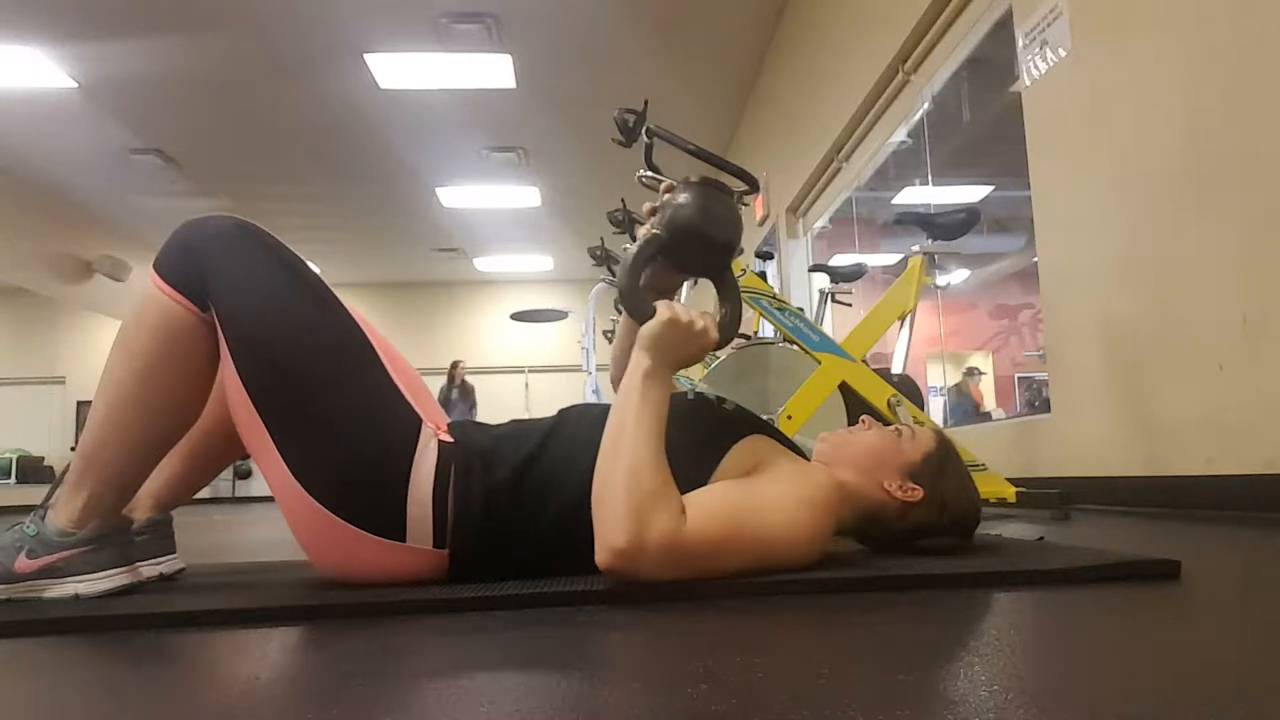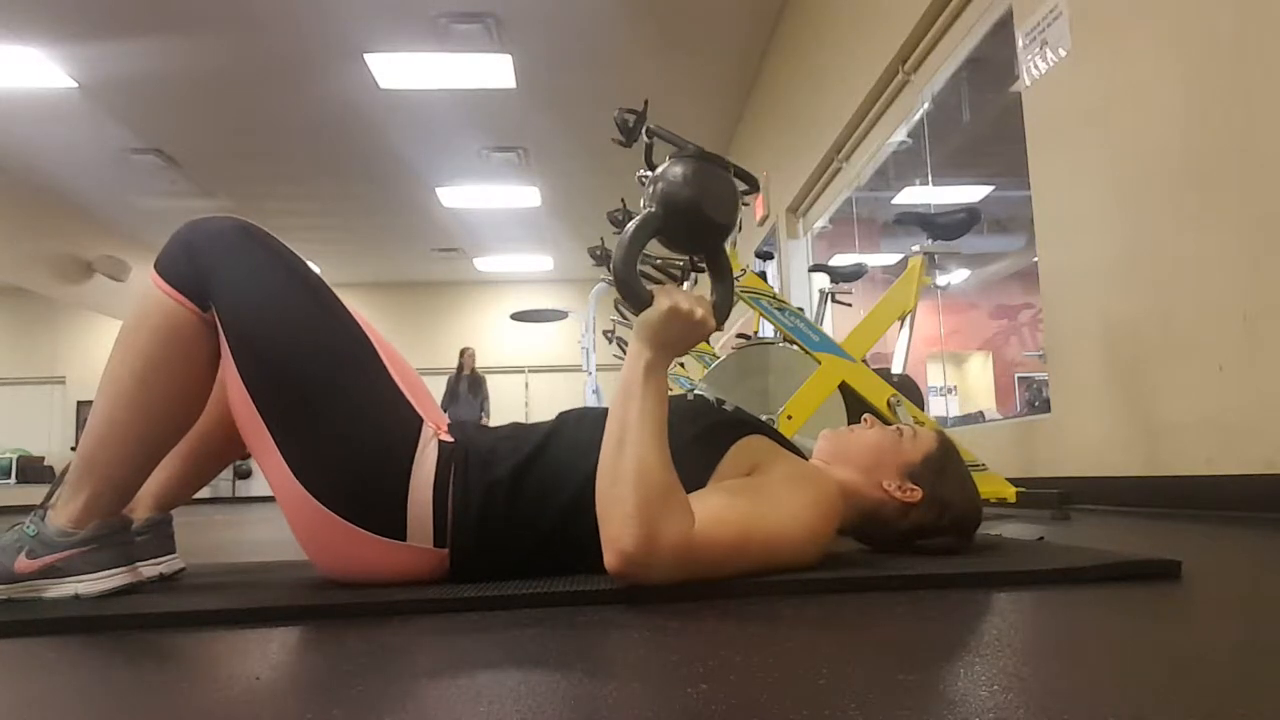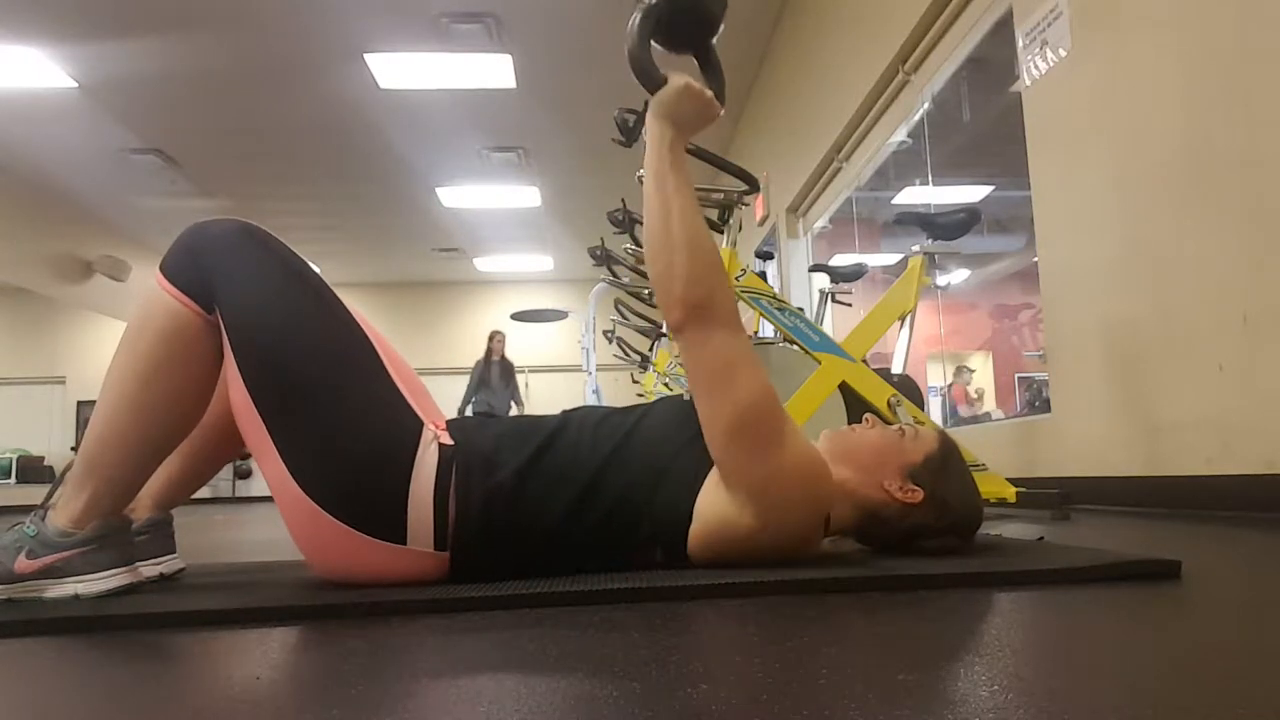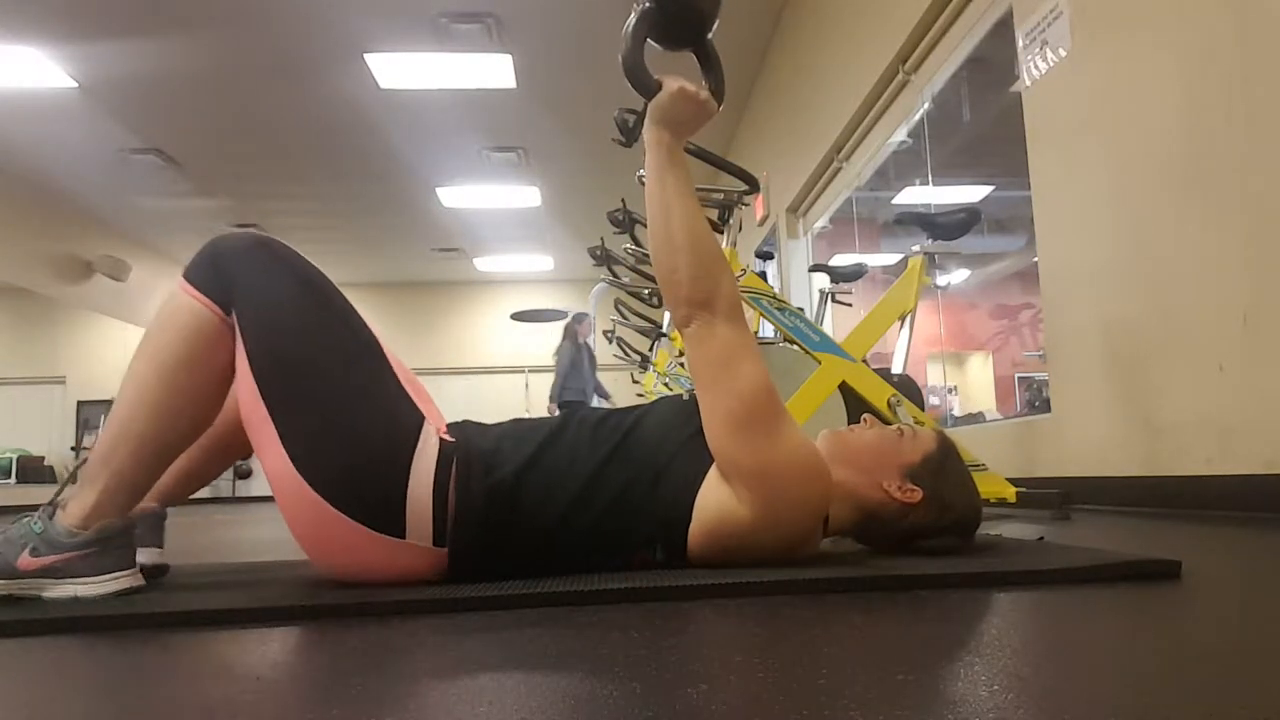
dt=1s
person 1, frame 1
left shoulder: (800, 505)
right shoulder: (780, 472)
left elbow: (626, 543)
right elbow: (637, 405)
left wrist: (654, 364)
right wrist: (660, 289)
left hip: (409, 507)
right hip: (437, 481)
left knee: (212, 252)
right knee: (254, 335)
right ankle: (122, 526)
person 1, frame 2
left shoulder: (802, 505)
right shoulder: (784, 478)
left elbow: (634, 547)
left wrist: (645, 355)
left hip: (409, 504)
right hip: (440, 479)
left knee: (213, 252)
right knee: (252, 341)
right ankle: (126, 523)
person 1, frame 3
left shoulder: (789, 496)
right shoulder: (778, 489)
left elbow: (698, 315)
right elbow: (703, 322)
left wrist: (665, 141)
left hip: (405, 506)
right hip: (438, 482)
left knee: (219, 254)
right knee: (246, 334)
right ankle: (123, 524)
person 1, frame 4
left shoulder: (788, 492)
right shoulder: (781, 507)
left elbow: (705, 311)
left wrist: (664, 144)
left hip: (412, 509)
right hip: (443, 499)
left knee: (240, 265)
right knee: (267, 351)
left ankle: (80, 532)
right ankle: (129, 517)
